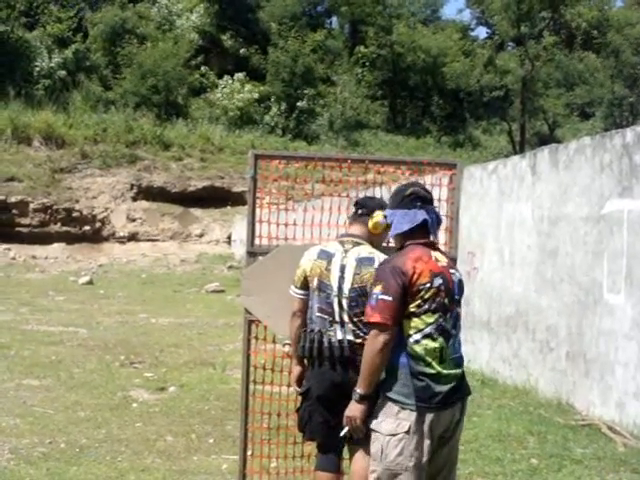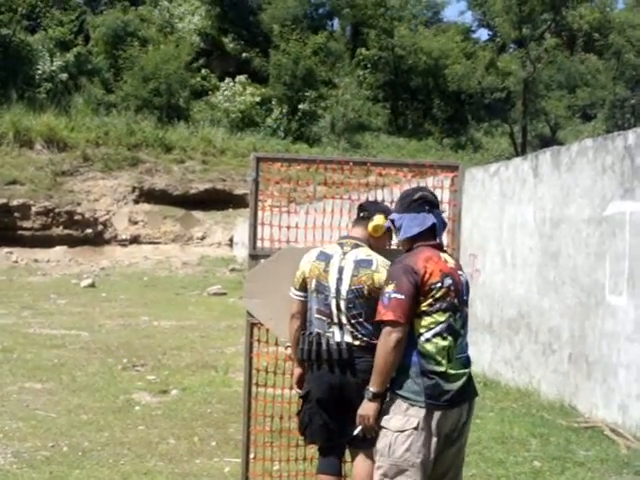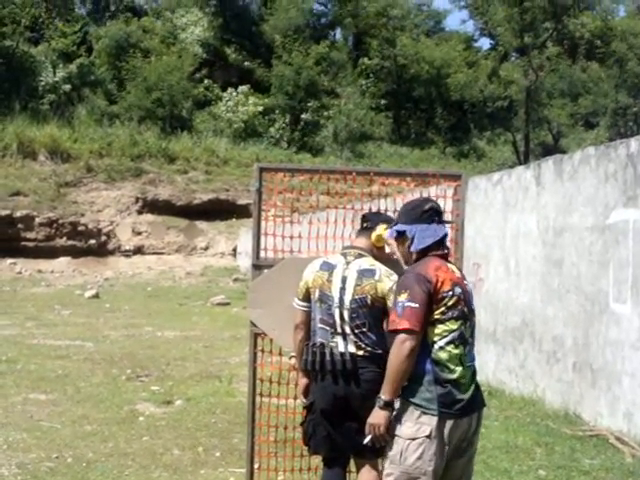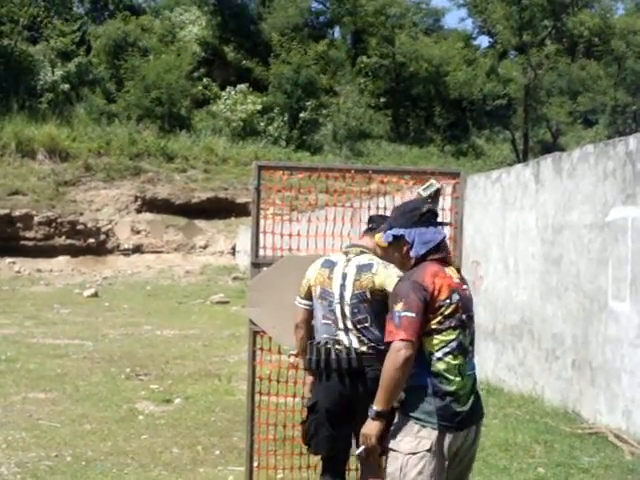
dt=0.5s
person 1, frame 1
left shoulder: (397, 266)
right shoulder: (449, 268)
left elbow: (381, 337)
left wrist: (360, 397)
left hip: (409, 401)
right hip: (451, 397)
person 1, frame 2
left shoulder: (408, 266)
right shoulder: (455, 267)
left elbow: (394, 335)
left wrist: (373, 394)
left hip: (417, 399)
right hip: (459, 396)
person 1, frame 3
left shoulder: (418, 276)
right shoulder: (457, 276)
left elbow: (406, 343)
left wrist: (384, 403)
left hip: (429, 408)
right hip: (467, 406)
person 1, frame 4
left shoulder: (414, 283)
right shoulder: (458, 280)
left elbow: (402, 353)
left wrist: (377, 414)
left hip: (427, 420)
right hip: (466, 415)
person 2, frame 1
left shoulder: (313, 257)
right shoulder: (381, 265)
left elbow: (298, 314)
left wrist: (297, 361)
left hip: (322, 362)
left knee: (327, 445)
right knee: (362, 443)
person 2, frame 2
left shoulder: (312, 259)
right shoulder: (380, 268)
left elbow: (297, 316)
left wrist: (298, 362)
left hip: (321, 365)
right hip: (363, 365)
left knee: (328, 448)
right knee: (363, 447)
person 2, frame 3
left shoulder: (315, 269)
right shoulder: (384, 278)
left elbow: (301, 327)
left wrist: (303, 372)
left hip: (325, 375)
right hip: (367, 375)
right knee: (367, 458)
person 2, frame 4
left shoulder: (318, 268)
right shoulder: (384, 272)
left elbow: (301, 324)
left wrist: (310, 369)
left hip: (328, 373)
right hip: (369, 371)
left knee: (332, 458)
right knee: (371, 456)
